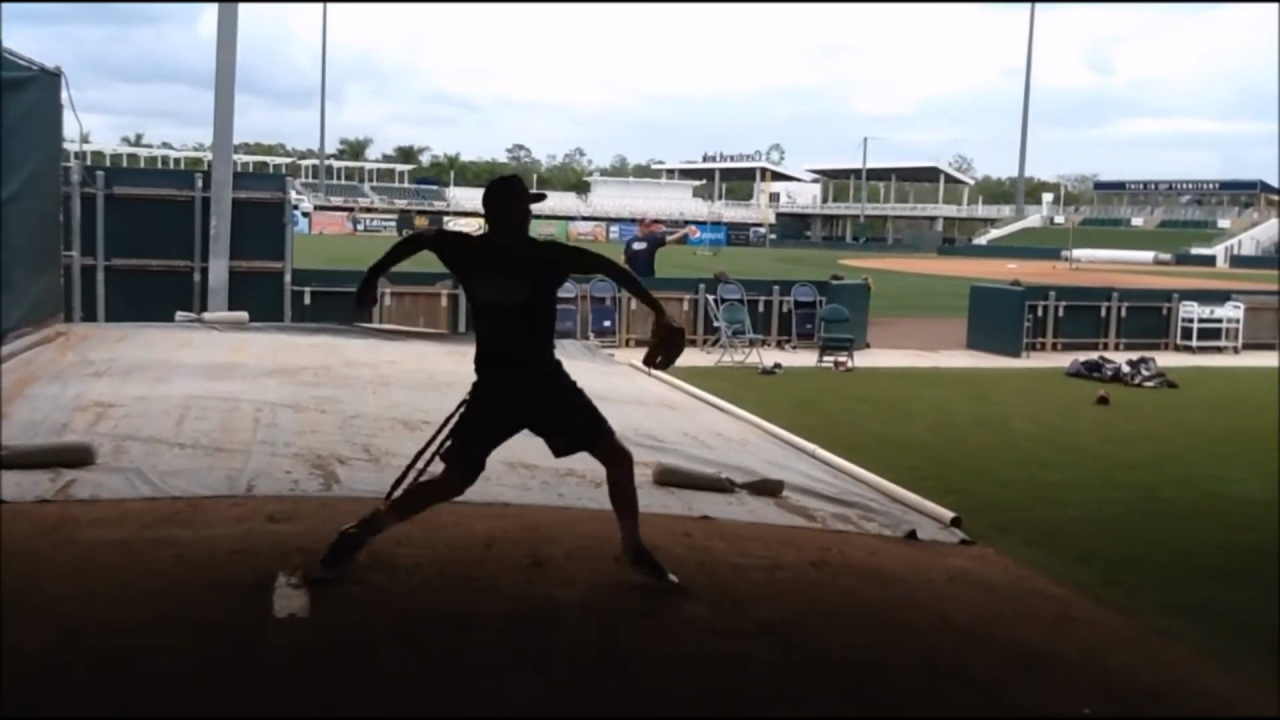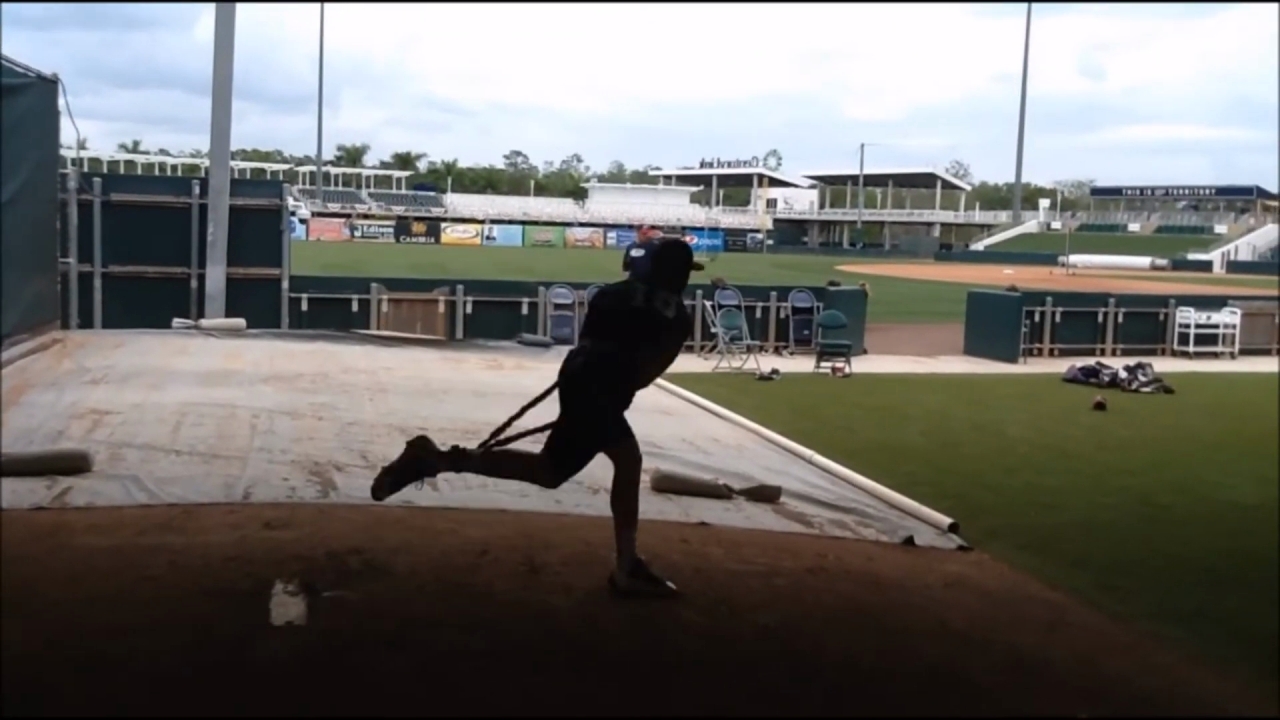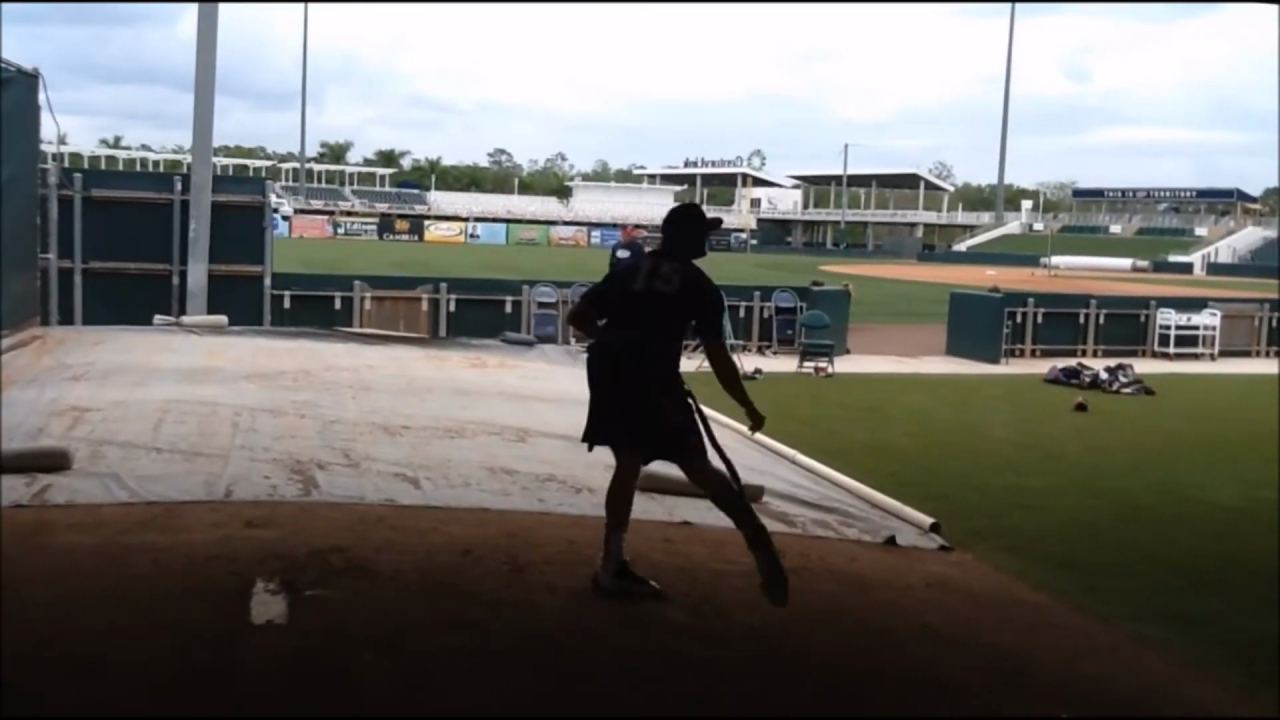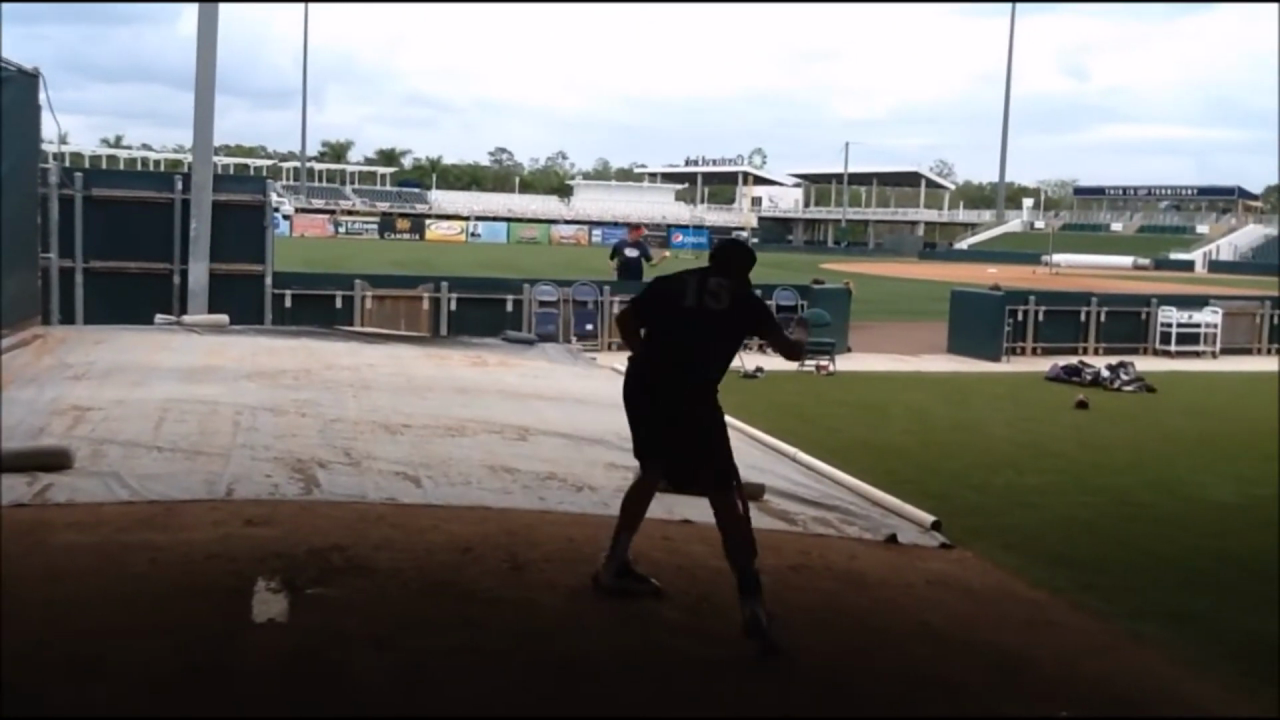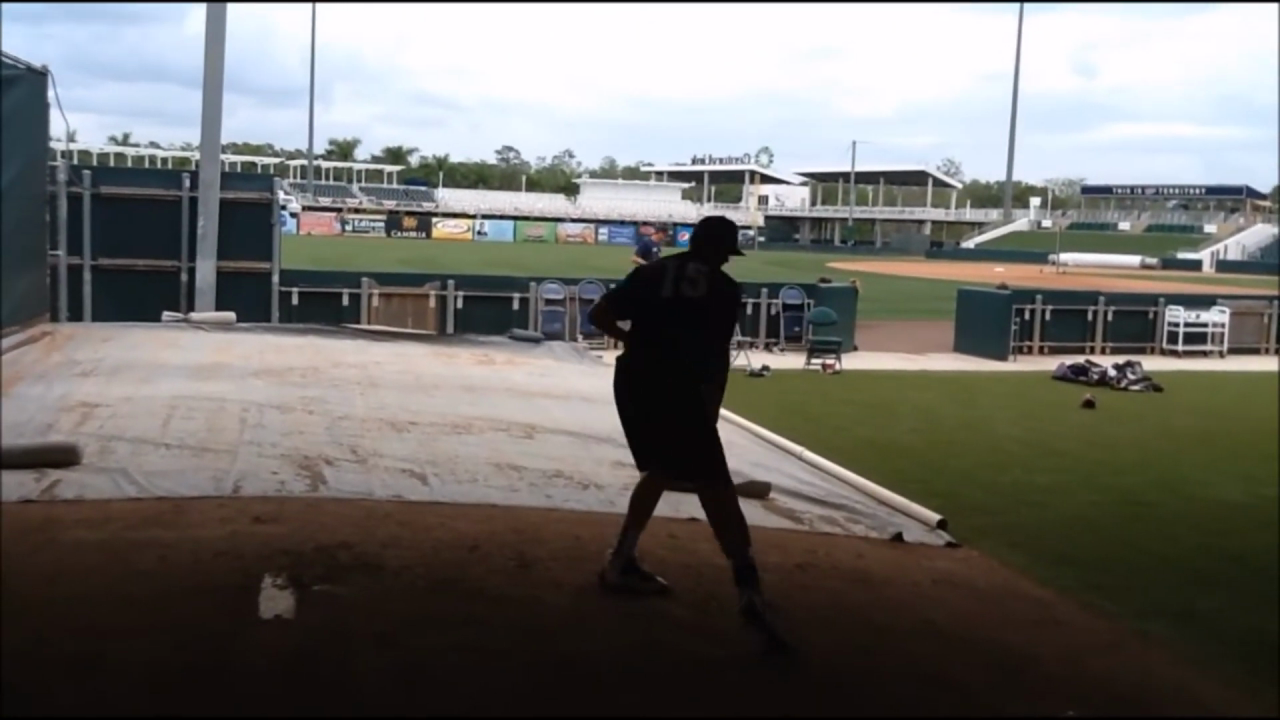
dt=0.4s
person 1, frame 1
left shoulder: (548, 256)
right shoulder: (473, 252)
left elbow: (609, 265)
right elbow: (422, 238)
left wrist: (655, 306)
right wrist: (373, 276)
left hip: (545, 380)
right hip: (497, 383)
left knee: (618, 459)
right knee: (457, 478)
left ankle: (634, 552)
right ankle: (358, 535)
person 1, frame 2
left shoulder: (612, 294)
right shoulder: (677, 316)
right elbow: (648, 372)
left hip: (580, 373)
right hip: (604, 382)
left knee: (628, 459)
right knee: (548, 470)
left ankle: (627, 566)
right ankle: (436, 460)
person 1, frame 3
left shoulder: (627, 270)
right shoulder: (699, 286)
left elbow: (580, 316)
right elbow: (718, 356)
right wrist: (748, 406)
left hip: (608, 366)
right hip: (654, 375)
left knee: (629, 462)
right knee: (698, 468)
left ankle: (612, 568)
right ankle: (755, 537)
person 1, frame 4
left shoulder: (671, 285)
right shoulder: (747, 301)
left elbow: (626, 321)
right elbow: (789, 349)
right wrist: (800, 335)
left hip: (643, 384)
right hip: (691, 395)
left knee: (653, 471)
right knee: (725, 495)
left ankle: (614, 565)
right ankle: (751, 603)
person 1, frame 5
left shoulder: (650, 272)
right shoulder: (725, 291)
left elbow: (599, 315)
right elbow: (717, 360)
right wrist: (709, 416)
left hip: (632, 380)
right hip: (677, 390)
left knee: (661, 471)
right knee: (716, 489)
left ankle: (621, 563)
right ankle: (749, 594)
